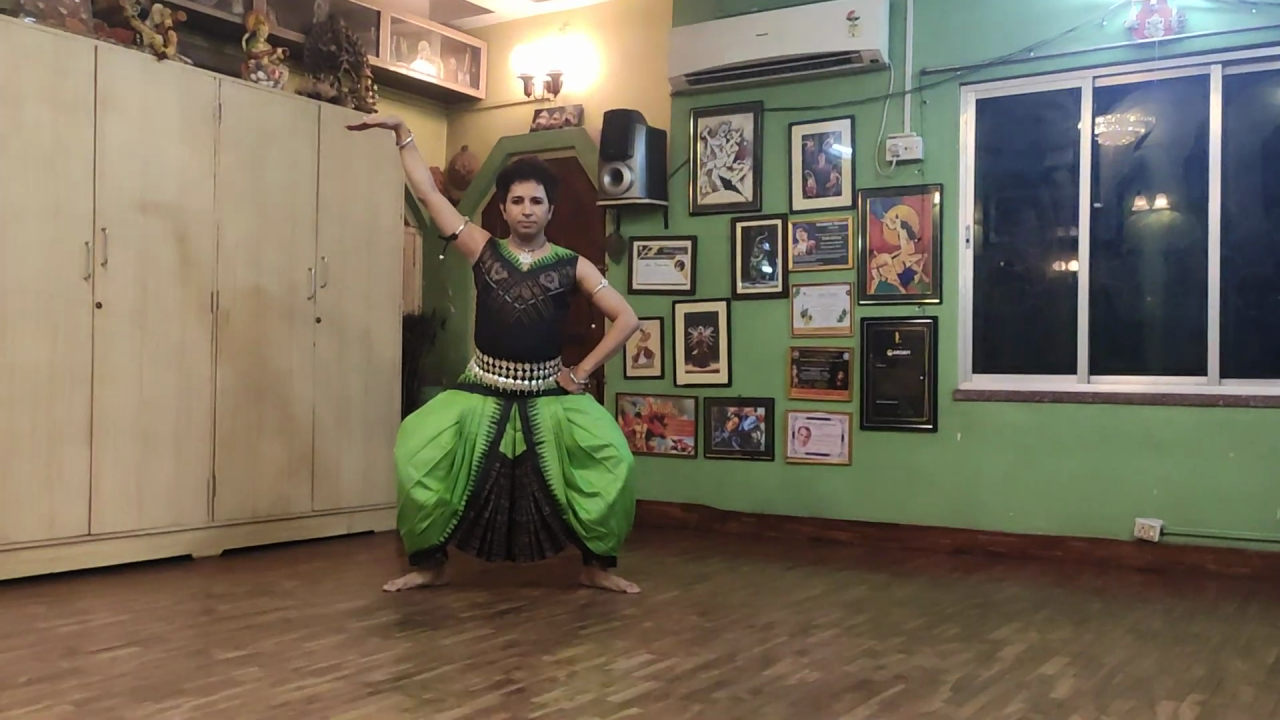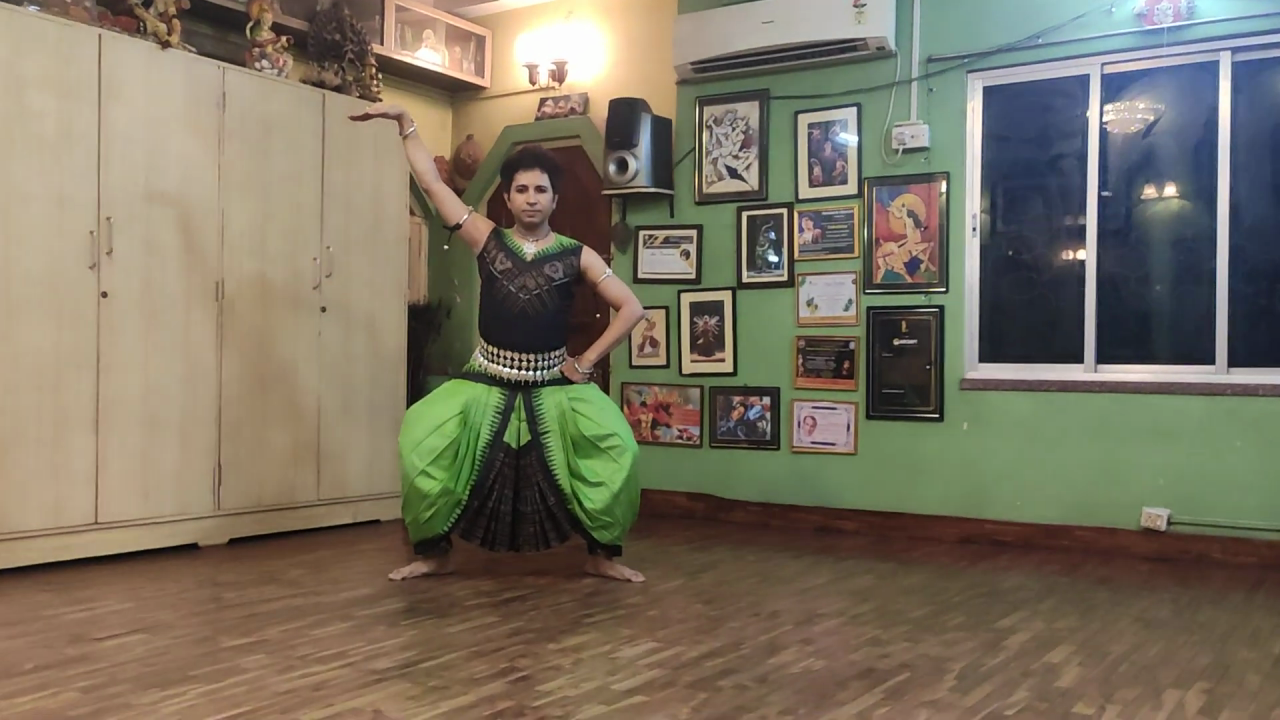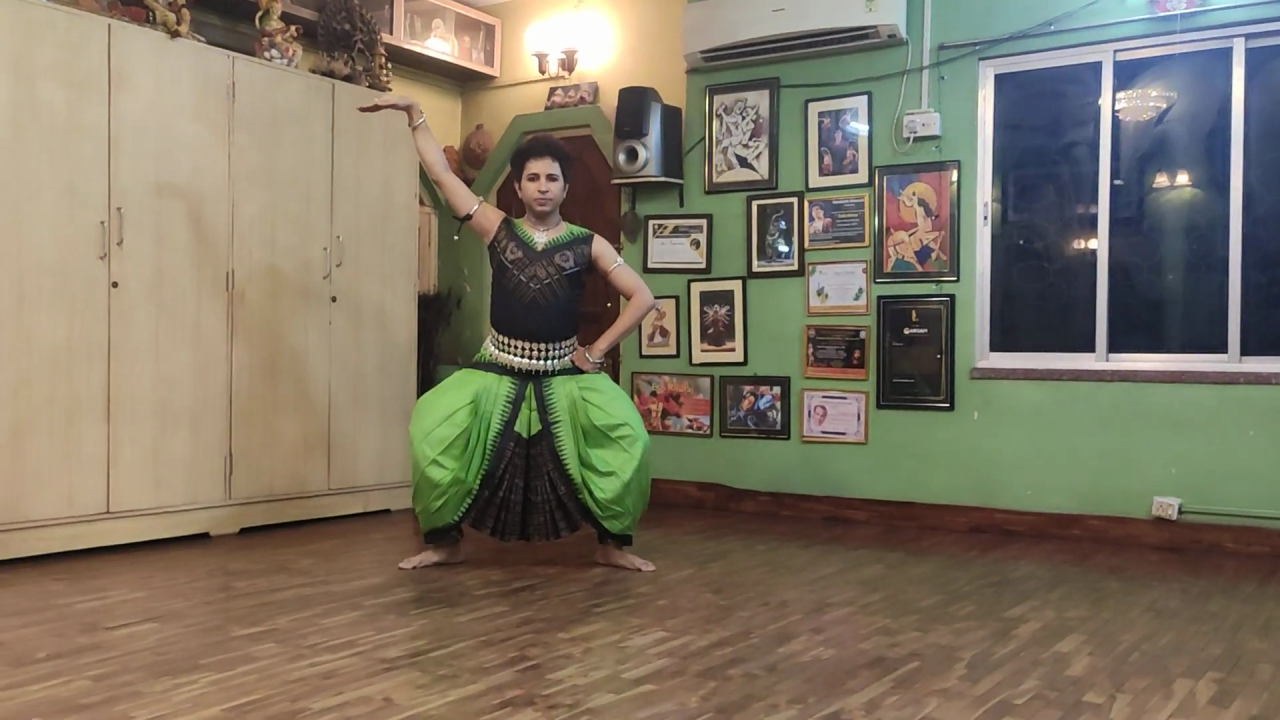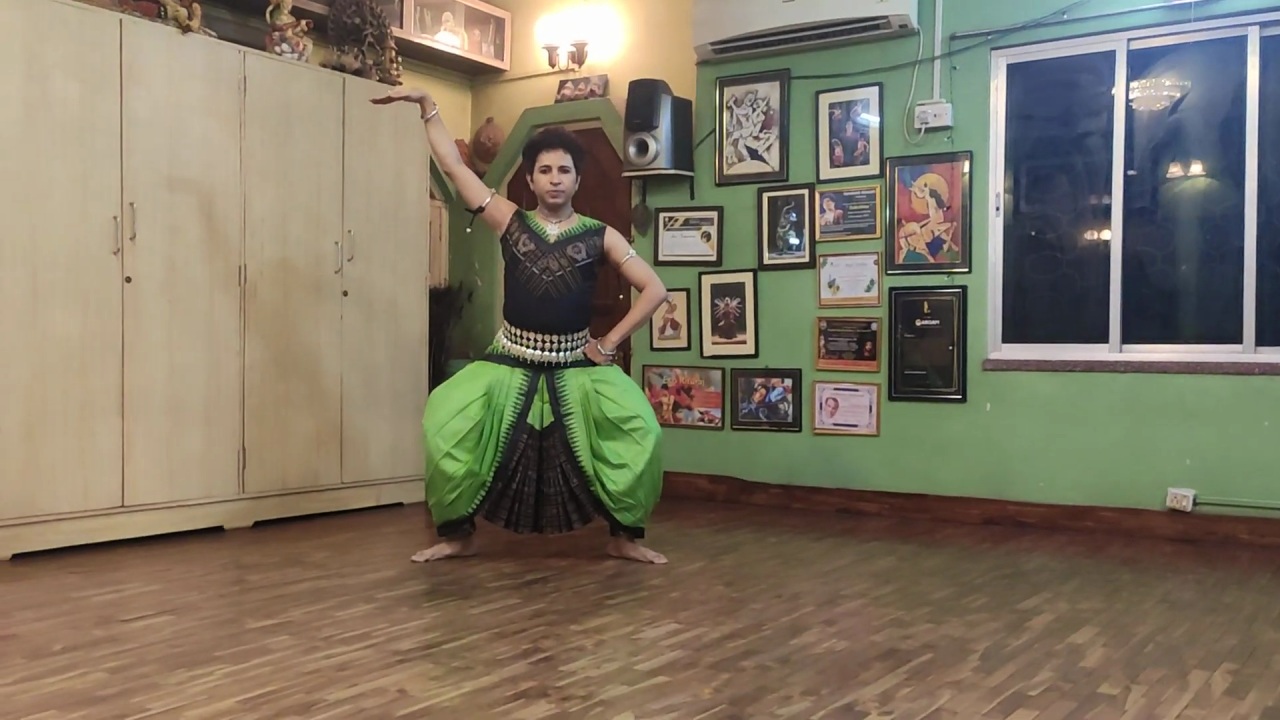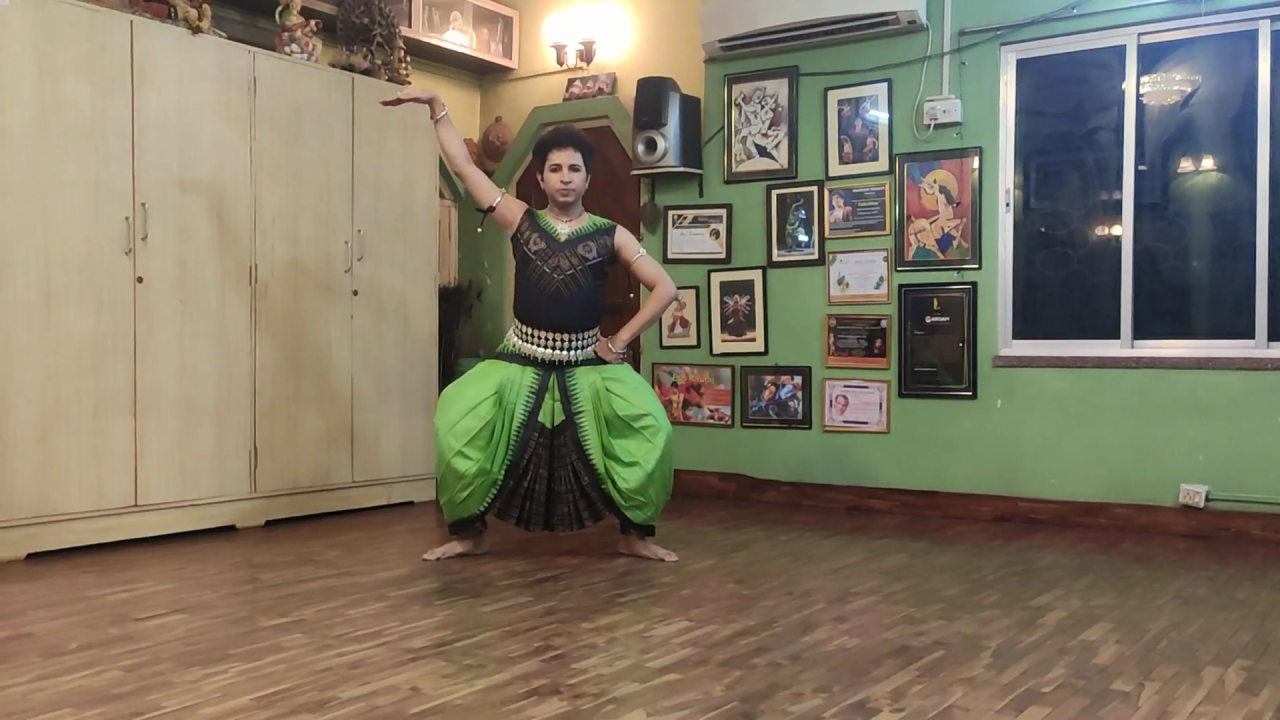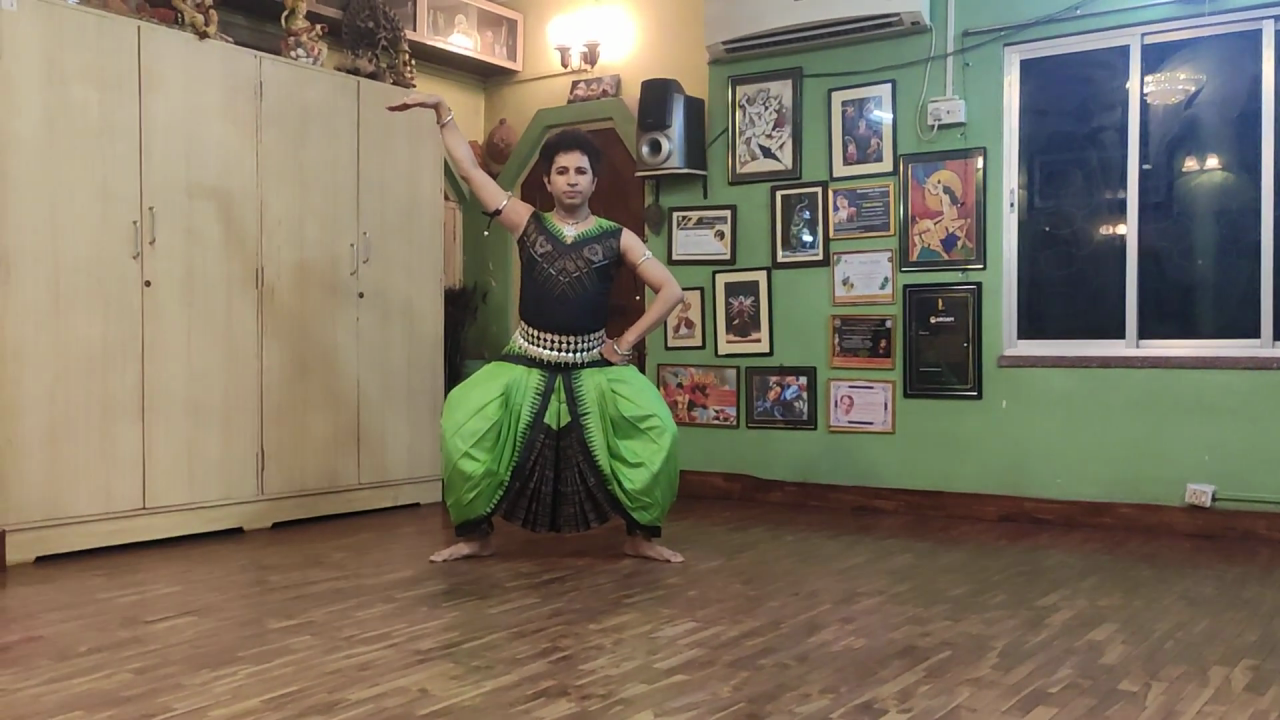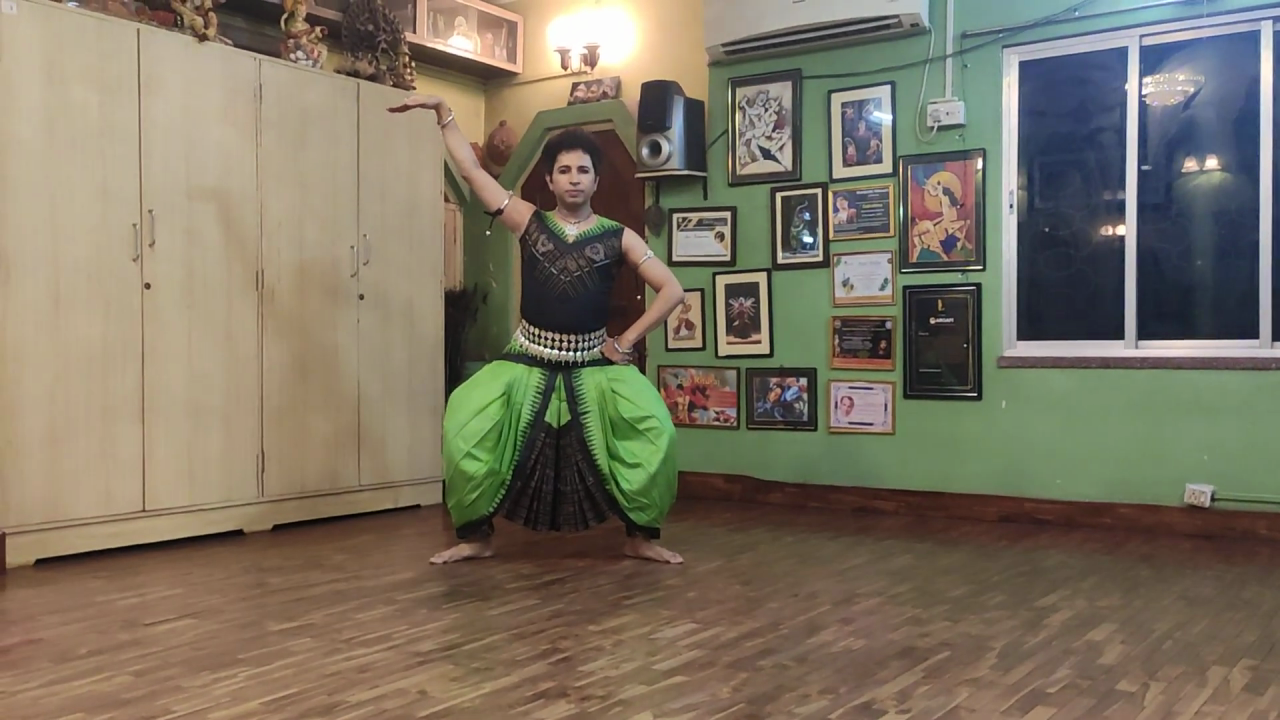
dt=0.4s
person 1, frame 1
left shoulder: (572, 266)
right shoulder: (482, 250)
left elbow: (626, 319)
right elbow: (428, 192)
left wrist: (582, 371)
right wrist: (402, 132)
left hip: (549, 394)
right hip: (482, 391)
left knee: (612, 459)
right knee: (415, 450)
left ankle: (596, 564)
right ankle: (429, 562)
person 1, frame 2
left shoulder: (577, 256)
right shoulder: (487, 240)
left elbow: (631, 309)
right elbow: (432, 183)
left wrist: (586, 362)
right wrist: (405, 121)
left hip: (553, 383)
right hip: (487, 381)
left knee: (617, 447)
right knee: (421, 439)
left ankle: (602, 554)
right ankle: (434, 551)
person 1, frame 3
left shoulder: (588, 245)
right shoulder: (498, 230)
left elbow: (642, 297)
right elbow: (441, 173)
left wrist: (598, 350)
right wrist: (414, 113)
left hip: (565, 373)
right hip: (498, 371)
left knee: (628, 438)
right knee: (431, 429)
left ankle: (612, 543)
right ankle: (445, 540)
person 1, frame 4
left shoulder: (600, 236)
right shoulder: (510, 222)
left elbow: (654, 289)
right elbow: (454, 166)
left wrist: (609, 343)
right wrist: (427, 104)
left hip: (577, 364)
right hip: (511, 362)
left knee: (640, 429)
right knee: (445, 421)
left ankle: (625, 536)
right ankle: (457, 533)
person 1, frame 5
left shoulder: (610, 235)
right shoulder: (520, 221)
left elbow: (665, 288)
right elbow: (463, 166)
left wrist: (621, 340)
right wrist: (436, 105)
left hip: (588, 364)
right hip: (521, 361)
left knee: (651, 428)
right knee: (455, 422)
left ankle: (635, 534)
right ankle: (469, 532)
person 1, frame 6
left shoulder: (617, 238)
right shoulder: (527, 224)
left elbow: (671, 291)
right elbow: (470, 170)
left wrist: (626, 342)
right wrist: (442, 110)
left hip: (593, 365)
right hip: (528, 363)
left knee: (657, 429)
right knee: (462, 423)
left ankle: (641, 535)
right ankle: (475, 533)
person 1, frame 7
left shoulder: (619, 238)
right shoulder: (529, 222)
left elbow: (672, 290)
right elbow: (471, 169)
left wrist: (627, 341)
right wrist: (443, 111)
left hip: (594, 364)
right hip: (529, 362)
left knee: (655, 429)
right knee: (465, 423)
left ankle: (641, 535)
right ankle: (476, 534)
